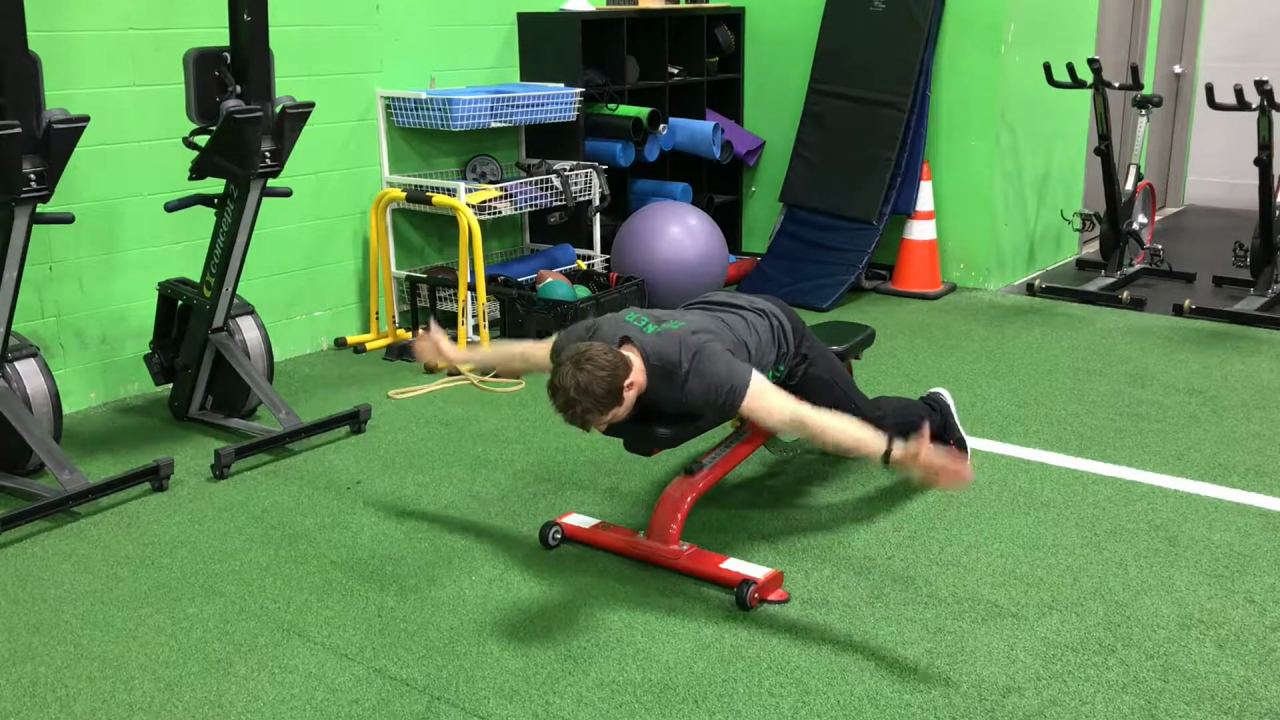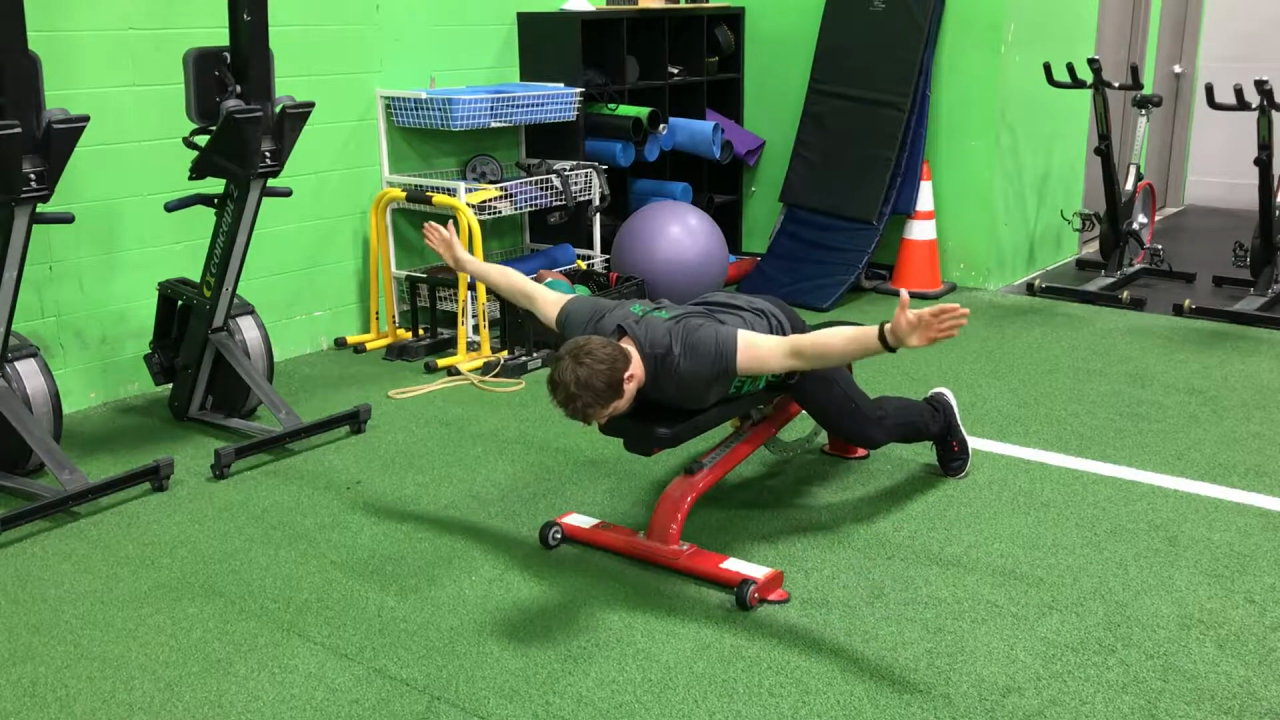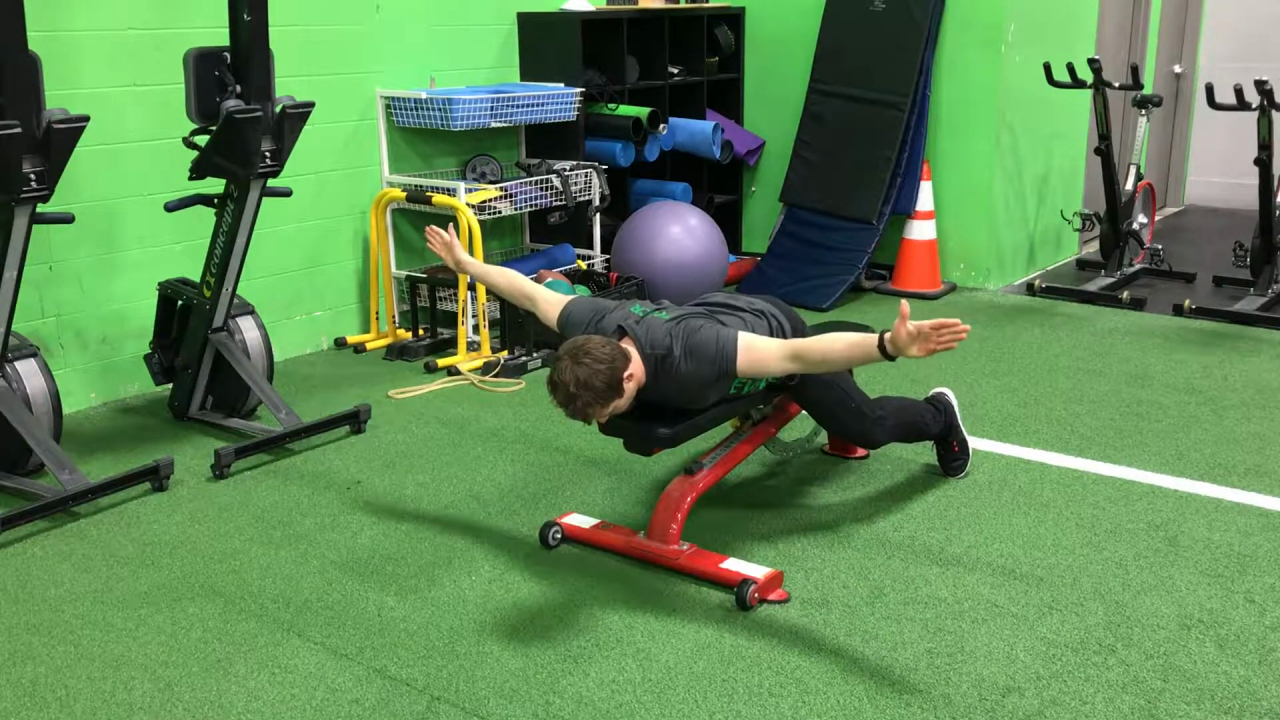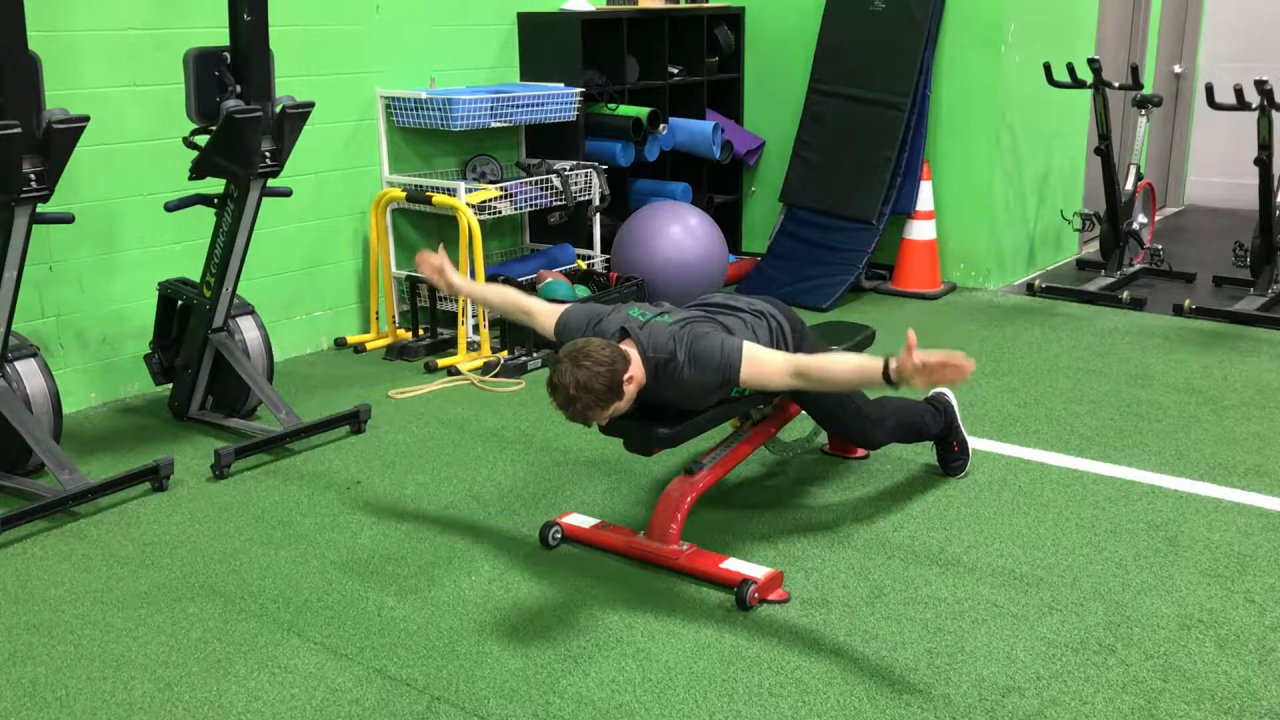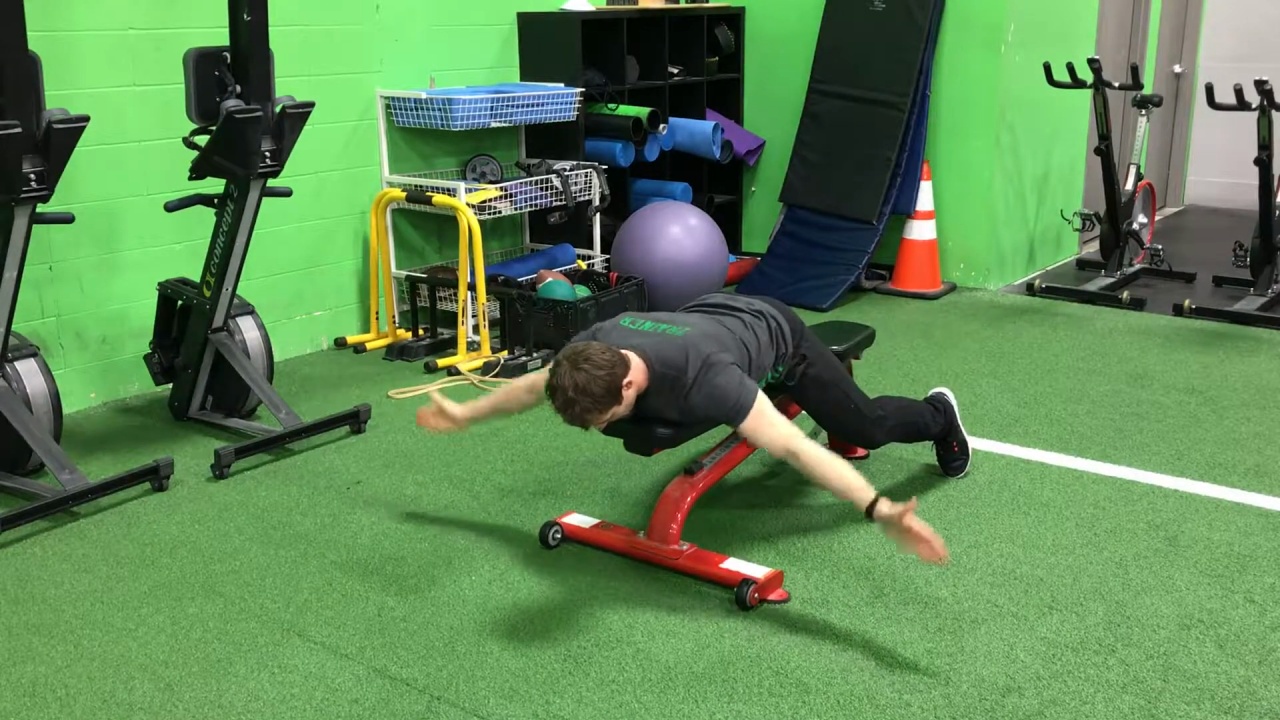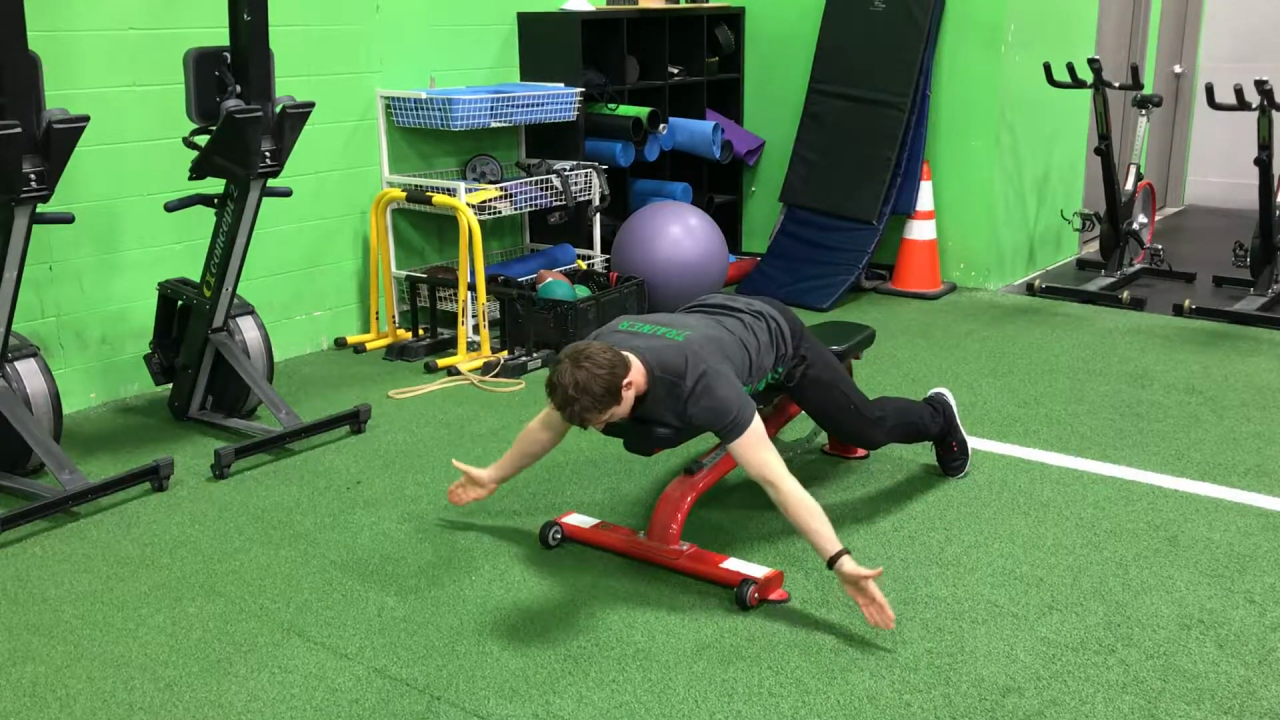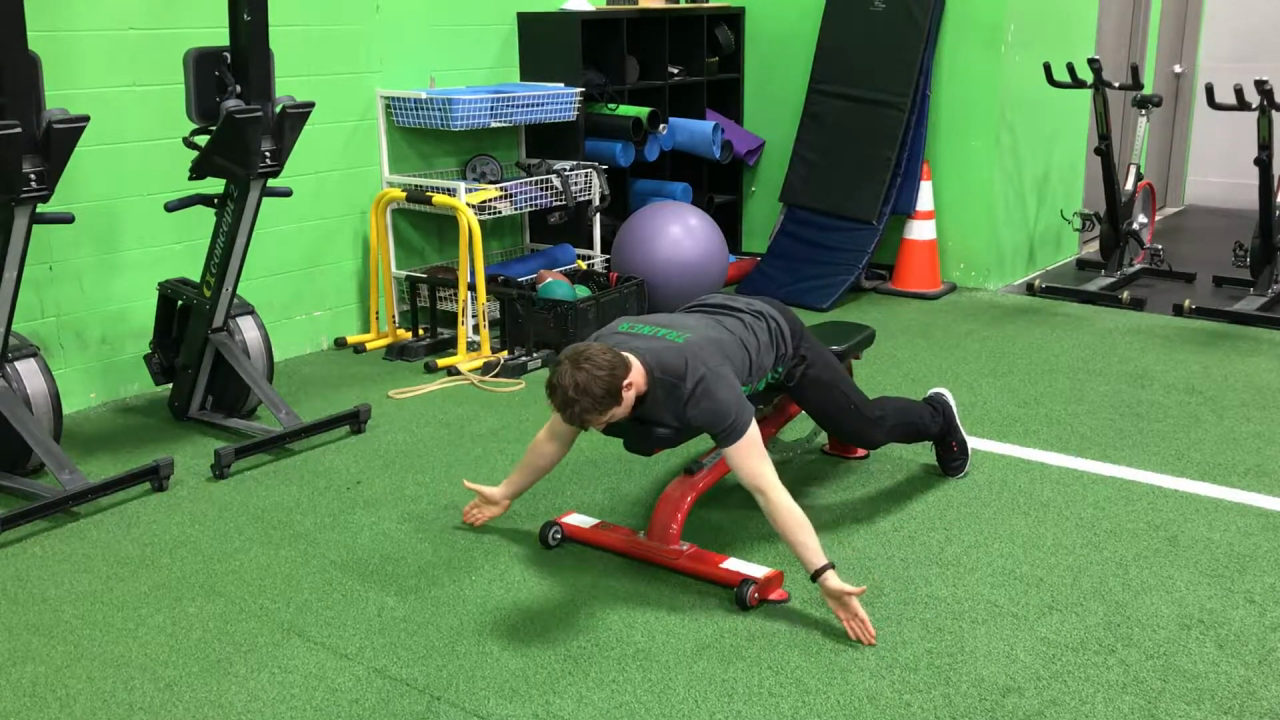
dt=0.3s
person 1, frame 1
left shoulder: (694, 370)
right shoulder: (591, 342)
left elbow: (800, 417)
right elbow: (528, 354)
left wrist: (894, 455)
right wrist: (458, 355)
left hip: (778, 343)
right hip: (718, 313)
left knee: (864, 416)
left ankle: (932, 414)
person 1, frame 2
left shoulder: (687, 355)
right shoulder: (590, 327)
left elbow: (798, 352)
right elbow: (530, 291)
left wrist: (890, 337)
right wrist: (464, 261)
left hip: (776, 334)
right hip: (722, 317)
left knee: (864, 427)
left ankle: (938, 417)
person 1, frame 3
left shoulder: (686, 355)
right shoulder: (591, 328)
left elbow: (798, 355)
right elbow: (531, 293)
left wrist: (890, 345)
right wrist: (466, 263)
left hip: (776, 334)
right hip: (722, 314)
left knee: (865, 427)
left ankle: (938, 415)
person 1, frame 4
left shoulder: (687, 358)
right shoulder: (593, 333)
left elbow: (802, 370)
right elbow: (529, 304)
left wrist: (895, 370)
right wrist: (458, 283)
left hip: (778, 335)
right hip: (723, 317)
left knee: (865, 426)
left ankle: (935, 417)
person 1, frame 5
left shoulder: (697, 376)
right shoulder: (594, 349)
left elbow: (795, 447)
right elbow: (530, 388)
left wrist: (879, 510)
right wrist: (465, 413)
left hip: (774, 335)
right hip: (717, 312)
left knee: (864, 425)
left ankle: (937, 414)
person 1, frame 6
left shoulder: (698, 383)
right shoulder: (592, 360)
left elbow: (775, 479)
right elbow: (547, 424)
left wrist: (840, 562)
right wrist: (492, 477)
left hip: (776, 336)
right hip: (718, 314)
left knee: (866, 426)
left ankle: (937, 416)
person 1, frame 7
left shoulder: (698, 385)
right shoulder: (593, 364)
left elbow: (766, 488)
right elbow: (554, 436)
left wrist: (825, 576)
right wrist: (505, 493)
left hip: (776, 336)
right hip: (717, 315)
left knee: (866, 426)
left ankle: (937, 416)
